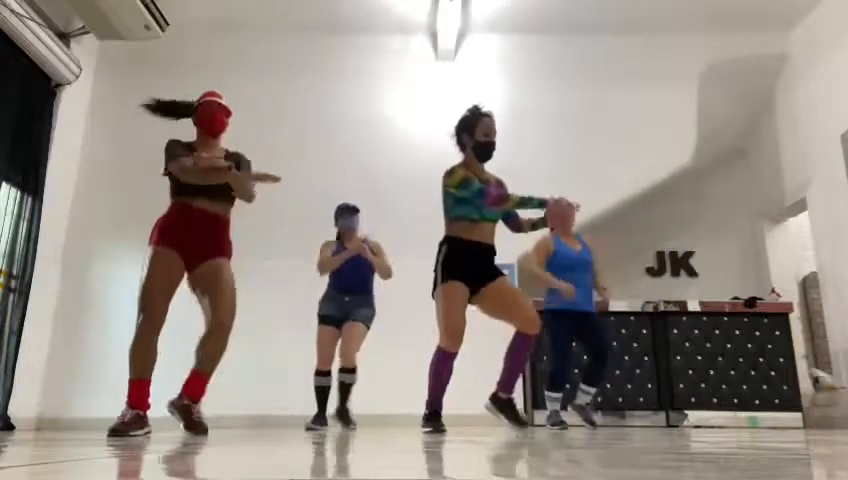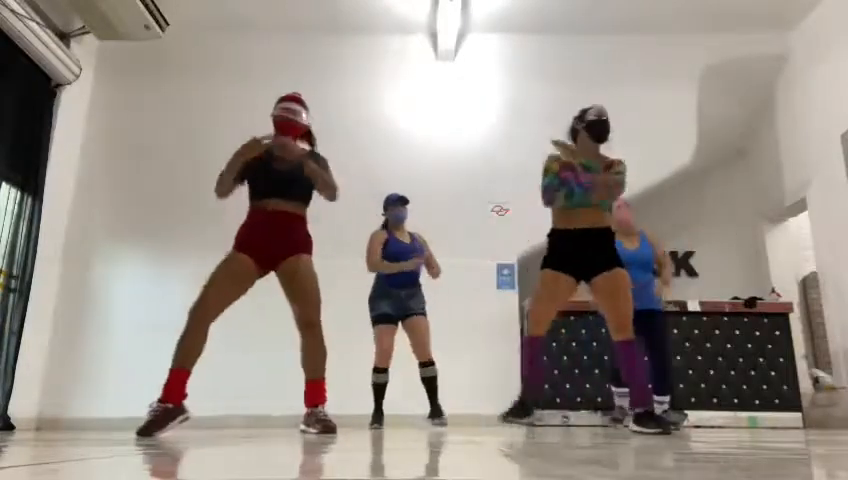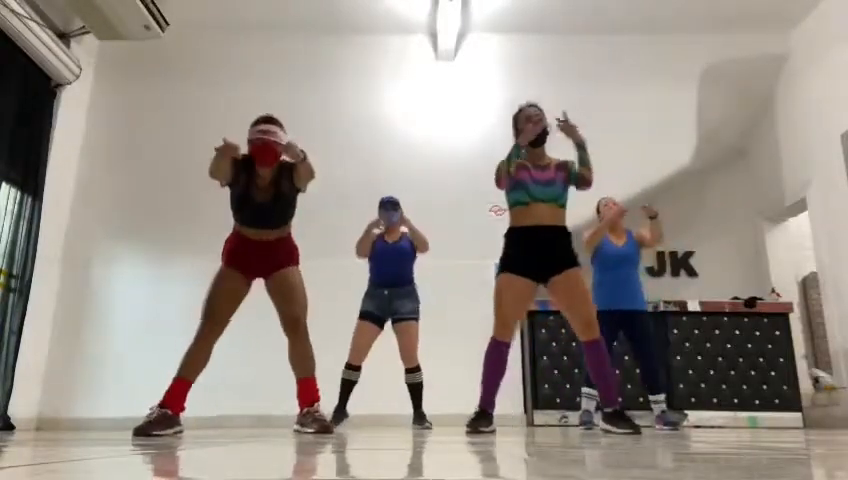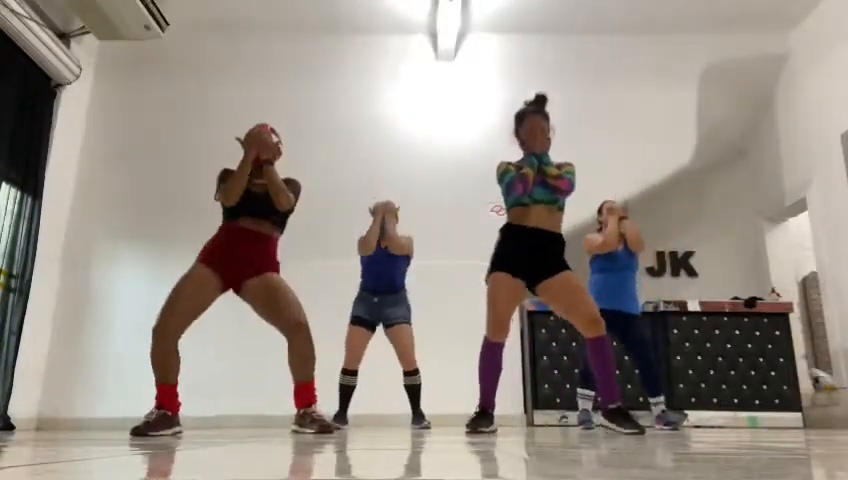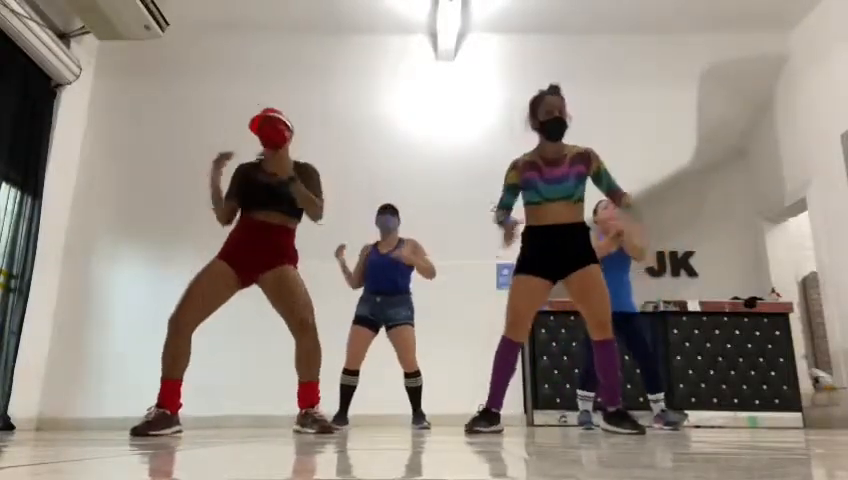
dt=1s
person 1, frame 1
left shoulder: (496, 182)
right shoulder: (456, 175)
left elbow: (516, 224)
right elbow: (492, 202)
left wrist: (546, 220)
right wrist: (543, 202)
left hip: (485, 264)
right hip: (455, 259)
left knee: (531, 322)
right knee: (452, 339)
left ankle: (503, 396)
right ankle: (433, 412)
person 1, frame 2
left shoulder: (613, 165)
right shoulder: (557, 160)
left elbow: (615, 190)
right elbow: (549, 196)
left wrist: (585, 159)
right wrist: (590, 188)
left hip: (601, 247)
right hip: (563, 246)
left knee: (623, 325)
right knee: (537, 321)
left ankle: (642, 411)
right ankle: (528, 400)
person 1, frame 3
left shoulder: (563, 167)
right shoulder: (512, 166)
left elbow: (584, 181)
right elbow: (501, 182)
left wrist: (578, 141)
right wrist: (520, 143)
left hip: (558, 247)
right hip: (521, 247)
left knee: (588, 325)
right knee: (503, 329)
left ankle: (611, 409)
right ankle: (484, 411)
person 1, frame 4
left shoulder: (564, 168)
right shoulder: (507, 168)
left elbow: (564, 187)
right elbow: (518, 188)
left wrist: (543, 156)
right wrist: (530, 156)
left hip: (550, 254)
right hip: (512, 248)
left knee: (594, 323)
right knee: (496, 330)
left ankle: (612, 407)
right ankle: (485, 411)
person 1, frame 5
left shoulder: (585, 157)
right shoulder: (521, 166)
left elbow: (613, 192)
right elbow: (503, 206)
left wrist: (627, 202)
right wrist: (505, 223)
left hip: (577, 244)
right hip: (536, 247)
left knee: (602, 325)
right knee: (514, 330)
left ankle: (613, 410)
right ankle: (492, 411)
person 2, frame 1
left shoulder: (238, 161)
right shoulder: (177, 148)
left elbow: (247, 194)
right elbow: (184, 172)
left wrist: (229, 173)
right wrist: (227, 175)
left hip: (214, 243)
right hip: (174, 234)
left knee: (222, 321)
right knee: (150, 317)
left ankle: (188, 400)
right ankle: (136, 409)
person 2, frame 2
left shoulder: (312, 159)
right shoulder: (255, 155)
left elbow: (332, 194)
right elbow: (222, 189)
left wrist: (305, 161)
right wrist: (241, 156)
left hip: (293, 241)
right hip: (252, 239)
left knee: (310, 322)
right knee: (201, 311)
left ankle: (315, 408)
right ankle: (171, 401)
person 2, frame 3
left shoulder: (290, 173)
right shoulder: (239, 168)
left elbow: (307, 175)
right elbow: (216, 172)
left wrist: (300, 156)
right wrist: (224, 154)
left hip: (280, 255)
right hip: (240, 254)
left knee: (296, 324)
right knee: (209, 329)
left ankle: (310, 409)
right ankle: (169, 410)
person 2, frame 4
left shoulder: (289, 186)
right shoulder: (230, 176)
left elbow: (283, 203)
right elbow: (228, 198)
left wrist: (266, 161)
right wrist: (249, 155)
left hip: (260, 263)
right hip: (218, 256)
left knee: (299, 326)
right knee: (164, 329)
left ankle: (306, 410)
right ankle: (166, 411)
person 2, frame 5
left shoulder: (304, 171)
right shoulder: (245, 171)
left elbow: (316, 213)
right elbow: (224, 217)
left wrist: (288, 179)
right wrist: (214, 178)
left hip: (278, 255)
right hip: (236, 250)
left knee: (306, 324)
right knee: (179, 320)
left ankle: (309, 410)
right ankle: (166, 410)
person 3, frame 1
left shoulder: (585, 244)
right shoulder: (548, 242)
right elbow: (530, 265)
left wrist: (601, 289)
right wrist: (557, 283)
left hip: (586, 311)
right hip: (558, 311)
left knee: (602, 354)
right knee: (561, 360)
left ankle: (581, 402)
right ankle: (553, 411)
person 3, frame 2
left shoulder: (648, 240)
left elbow: (665, 265)
left wrist: (663, 284)
left hip: (650, 309)
left knee: (661, 358)
left ankle: (662, 410)
right ankle: (620, 406)
person 3, frame 3
left shoulder: (635, 236)
right shoulder: (596, 237)
left elbow: (656, 239)
right elbow: (590, 241)
left wrist: (653, 217)
right wrist: (609, 221)
left hip: (634, 308)
right hip: (603, 309)
left knee: (648, 359)
left ankle: (661, 412)
right ankle: (587, 411)
person 3, frame 4
left shoulder: (629, 239)
right shoulder: (593, 239)
left elbow: (638, 244)
right elbow: (608, 244)
left wrist: (624, 218)
right wrist: (612, 218)
left hip: (628, 311)
right hip: (599, 308)
left knee: (646, 360)
left ankle: (660, 412)
right ankle: (584, 411)
person 3, frame 5
left shoulder: (628, 238)
right shoulder: (591, 240)
left elbow: (638, 253)
right elbow: (592, 254)
left wrist: (625, 228)
right wrist: (614, 234)
left hip: (626, 311)
left knee: (647, 357)
right knee: (592, 361)
left ankle: (660, 412)
right ankle: (584, 412)
person 4, frame 1
left shoulder: (371, 245)
right shoulder: (330, 246)
left elbow: (387, 273)
right elbow: (322, 267)
left wrist: (370, 257)
right wrist: (350, 253)
left hip: (361, 306)
right hip: (332, 304)
left knee: (348, 353)
right knee: (323, 359)
left ankle: (343, 407)
right ankle: (320, 413)
person 4, frame 2
left shoulder: (418, 238)
right shoulder: (379, 236)
left elbow: (435, 270)
right elbow: (373, 265)
left wrist: (432, 268)
right wrist: (405, 265)
left hip: (413, 297)
right hip: (385, 297)
left knee: (423, 352)
right knee: (383, 353)
left ankle: (435, 407)
right ankle: (378, 411)
person 4, frame 3
left shoulder: (410, 237)
right shoulder: (373, 238)
left elbow: (424, 247)
right elbow: (361, 252)
left wrist: (409, 225)
right wrist: (370, 230)
left hip: (405, 297)
right hip: (375, 297)
left knee: (410, 356)
right knee: (356, 355)
left ankle: (418, 413)
right ankle: (340, 408)
person 4, frame 4
left shoulder: (406, 242)
right shoulder: (365, 242)
left elbow: (394, 245)
right elbow: (367, 248)
left wrist: (389, 216)
right wrist: (377, 217)
left hip: (395, 303)
right hip: (366, 302)
left knee: (408, 360)
right knee: (351, 360)
left ankle: (417, 413)
right ankle: (341, 413)
person 4, frame 5
left shoulder: (409, 245)
right shoulder: (367, 250)
left elbow: (430, 273)
right elbow: (355, 283)
left wrist: (410, 259)
right wrist: (341, 262)
left hip: (398, 305)
right hip: (369, 305)
left knee: (409, 362)
right knee: (352, 360)
left ankle: (418, 413)
right ankle: (342, 413)
